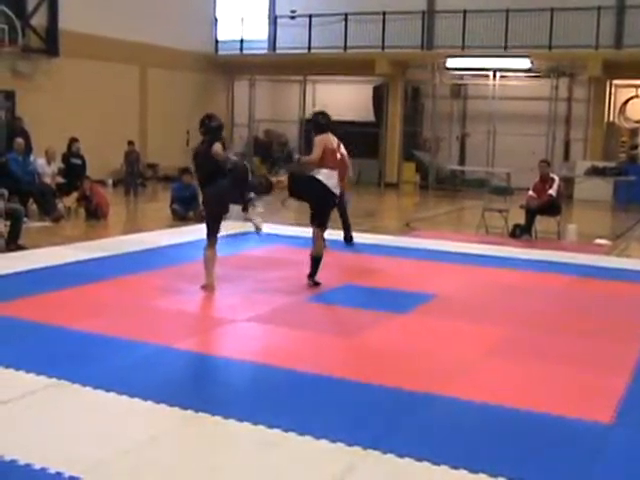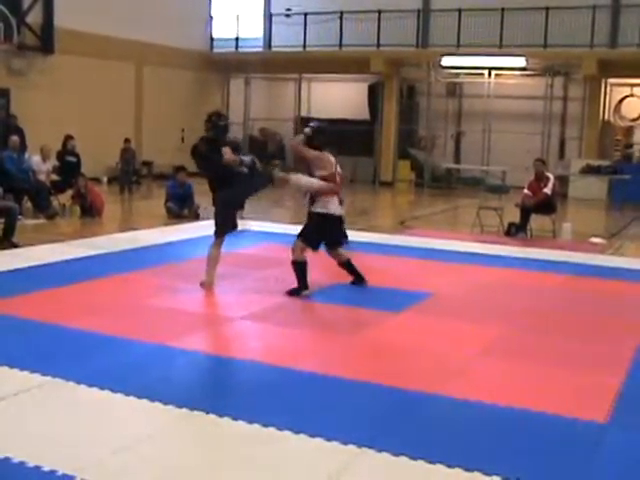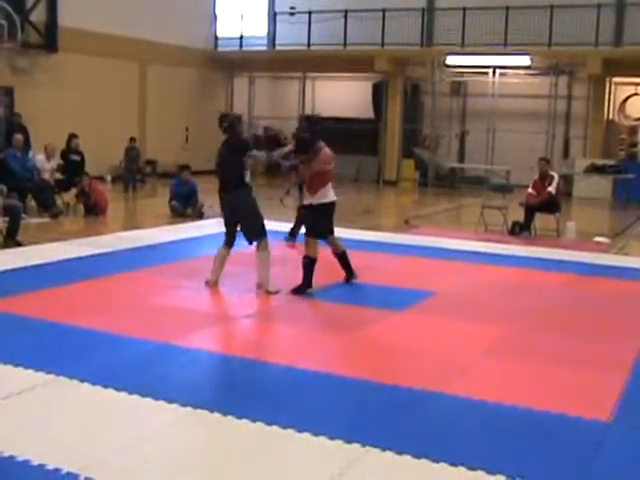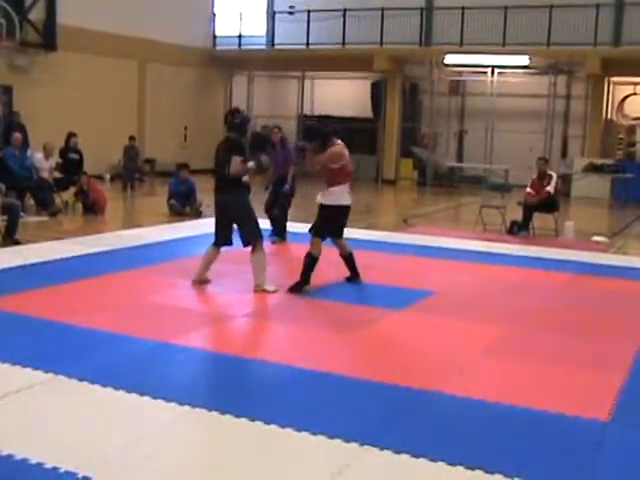
dt=0.4s
person 1, frame 1
left shoulder: (197, 151)
right shoulder: (215, 141)
right elbow: (217, 152)
right wrist: (230, 160)
left hip: (210, 196)
right hip: (224, 187)
left knee: (211, 241)
left ankle: (209, 281)
person 1, frame 2
left shoulder: (196, 149)
right shoulder: (218, 141)
right elbow: (228, 159)
right wrist: (243, 161)
left hip: (222, 196)
right hip: (237, 185)
left knee: (218, 239)
right knee: (282, 177)
left ankle: (208, 280)
right ankle: (325, 185)
person 1, frame 3
left shoulder: (223, 148)
right shoulder: (239, 142)
left hip: (226, 198)
right hip: (241, 196)
left knee: (229, 241)
right knee: (262, 240)
left ankle: (213, 278)
right ankle: (264, 283)
person 1, frame 4
left shoulder: (223, 145)
right shoulder: (237, 144)
right elbow: (234, 171)
right wrist: (251, 166)
left hip: (221, 198)
right hip: (236, 197)
left knee: (219, 241)
right knee: (256, 241)
left ankle: (199, 276)
right ankle: (260, 283)
person 2, frame 1
left shoulder: (321, 139)
right shoulder: (339, 146)
left elbow: (314, 159)
left wrist: (298, 159)
left hip: (317, 183)
right hip: (331, 193)
left knee: (279, 181)
right knee: (318, 234)
right ankle: (312, 276)
person 2, frame 2
left shoulder: (319, 159)
right shoulder: (328, 159)
left elbow: (295, 145)
left wrist: (307, 132)
left hip: (323, 213)
right hip: (334, 212)
left knee: (298, 247)
right knee: (334, 251)
left ankle: (302, 286)
right ankle: (359, 278)
person 2, frame 3
left shoulder: (325, 155)
right shoulder: (309, 150)
left elbow: (306, 174)
left wrist: (303, 160)
left hip: (323, 201)
right hip: (311, 201)
left knee: (311, 240)
right knee: (329, 238)
left ankle: (306, 284)
right ankle: (349, 272)
person 2, frame 4
left shoulder: (334, 151)
right shoulder: (336, 146)
left elbow: (314, 164)
left wrist: (311, 149)
left hip: (334, 201)
right hip: (340, 200)
left knee: (316, 239)
right knee: (337, 239)
left ankle: (303, 281)
right ankle: (355, 274)
